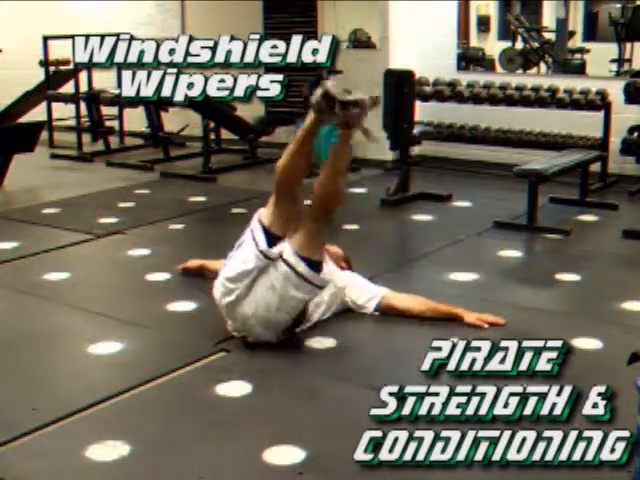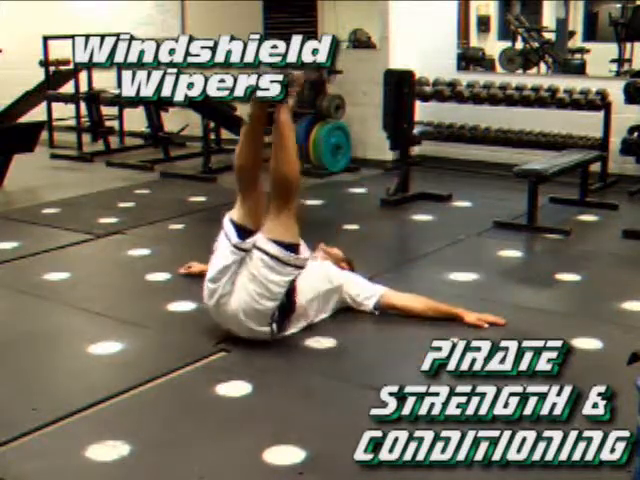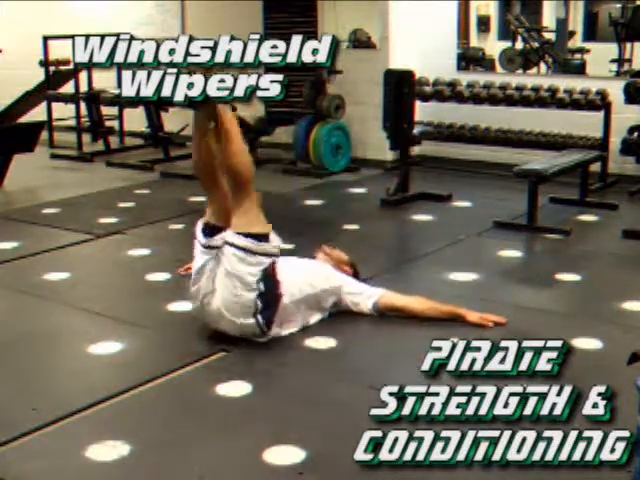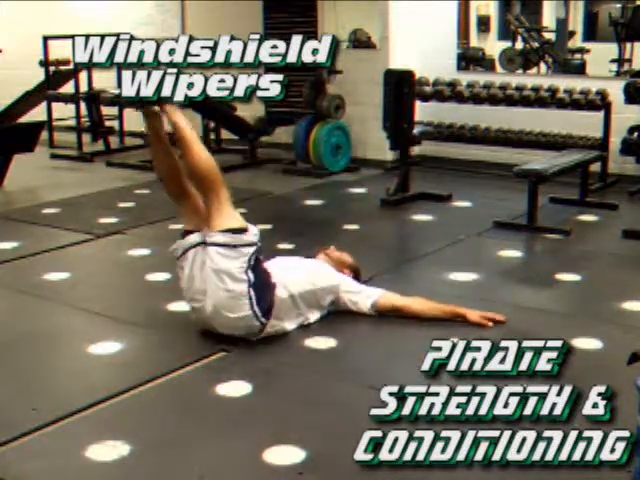
dt=0.3s
person 1, frame 1
left shoulder: (342, 280)
right shoulder: (293, 260)
left elbow: (402, 302)
left wrist: (461, 314)
right wrist: (206, 264)
left hip: (265, 314)
right hip: (235, 293)
left knee: (317, 217)
right knee: (285, 197)
person 1, frame 2
left shoulder: (340, 280)
right shoulder: (297, 264)
left elbow: (401, 301)
left wrist: (461, 315)
left hip: (256, 314)
right hip: (224, 294)
left knee: (284, 198)
right knee: (251, 193)
person 1, frame 3
left shoulder: (338, 282)
right shoulder: (290, 267)
left elbow: (402, 303)
left wrist: (463, 314)
right wrist: (208, 263)
left hip: (244, 311)
right hip: (212, 294)
left knee: (245, 192)
right knee: (218, 188)
right ankle: (206, 108)
person 1, frame 4
left shoulder: (339, 284)
right shoulder: (296, 264)
left elbow: (401, 304)
left wrist: (461, 313)
right wrist: (196, 264)
left hip: (239, 307)
right hip: (208, 296)
left knee: (215, 190)
right knee: (187, 192)
